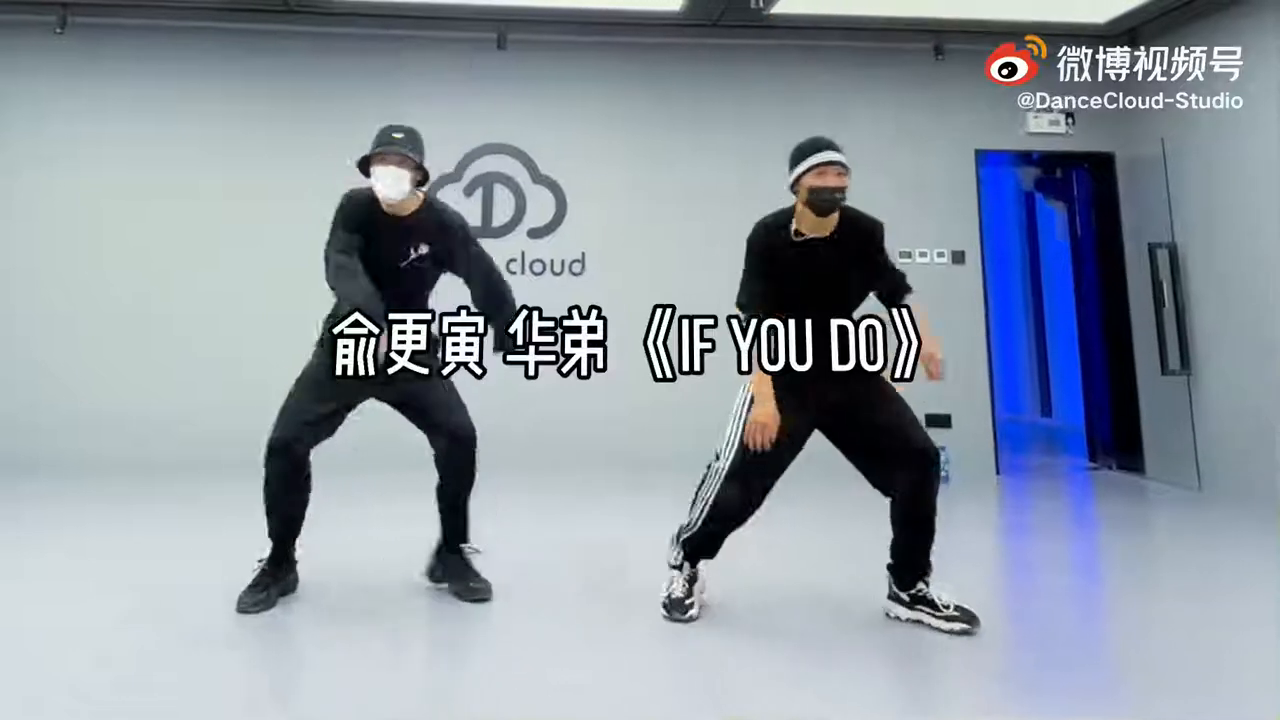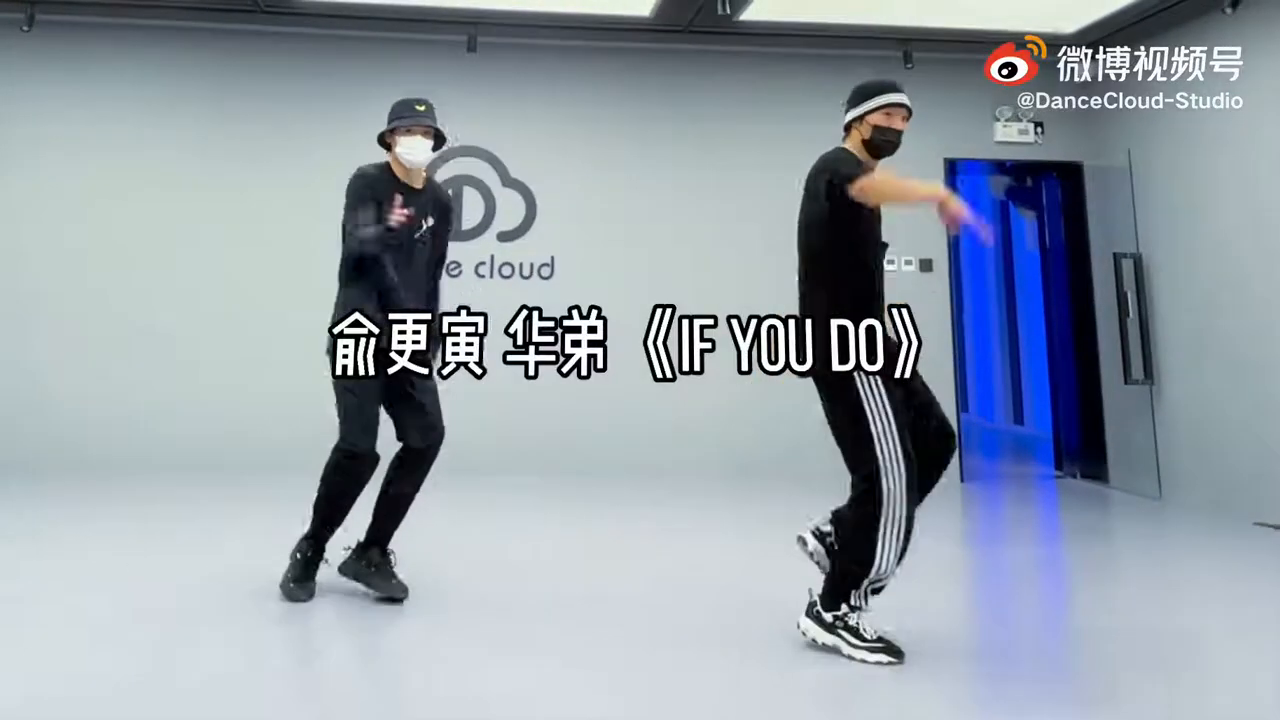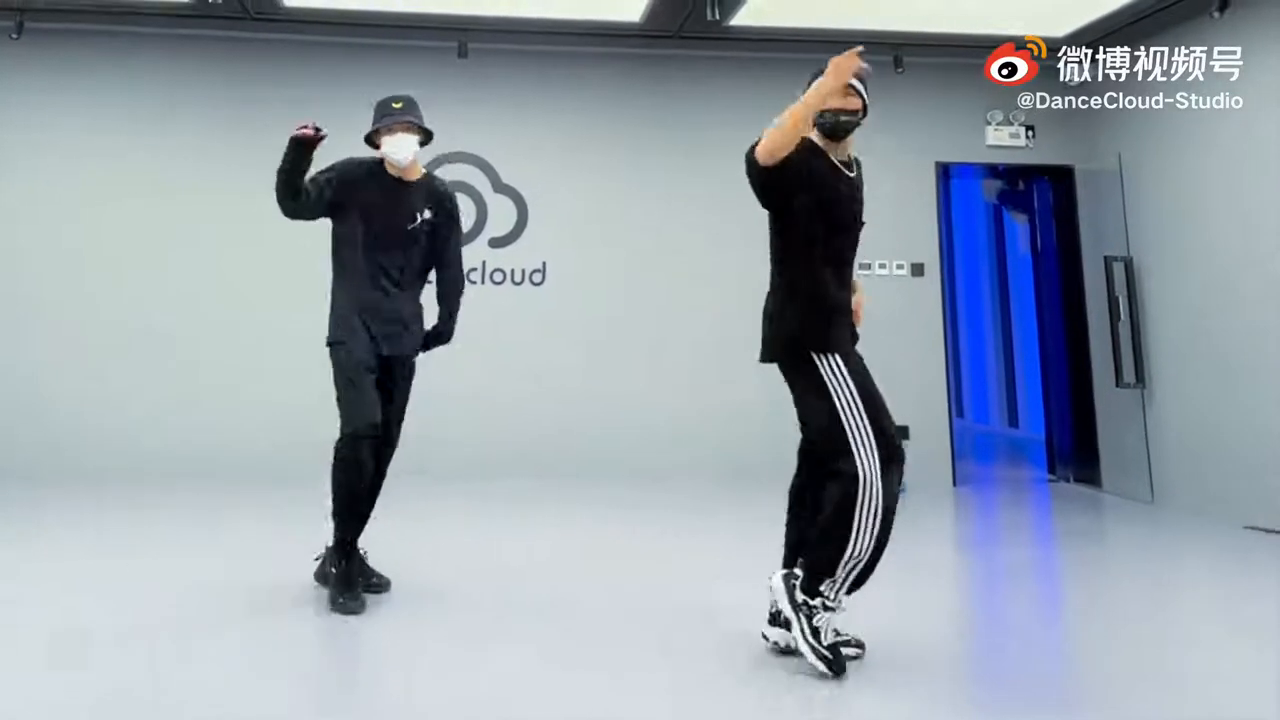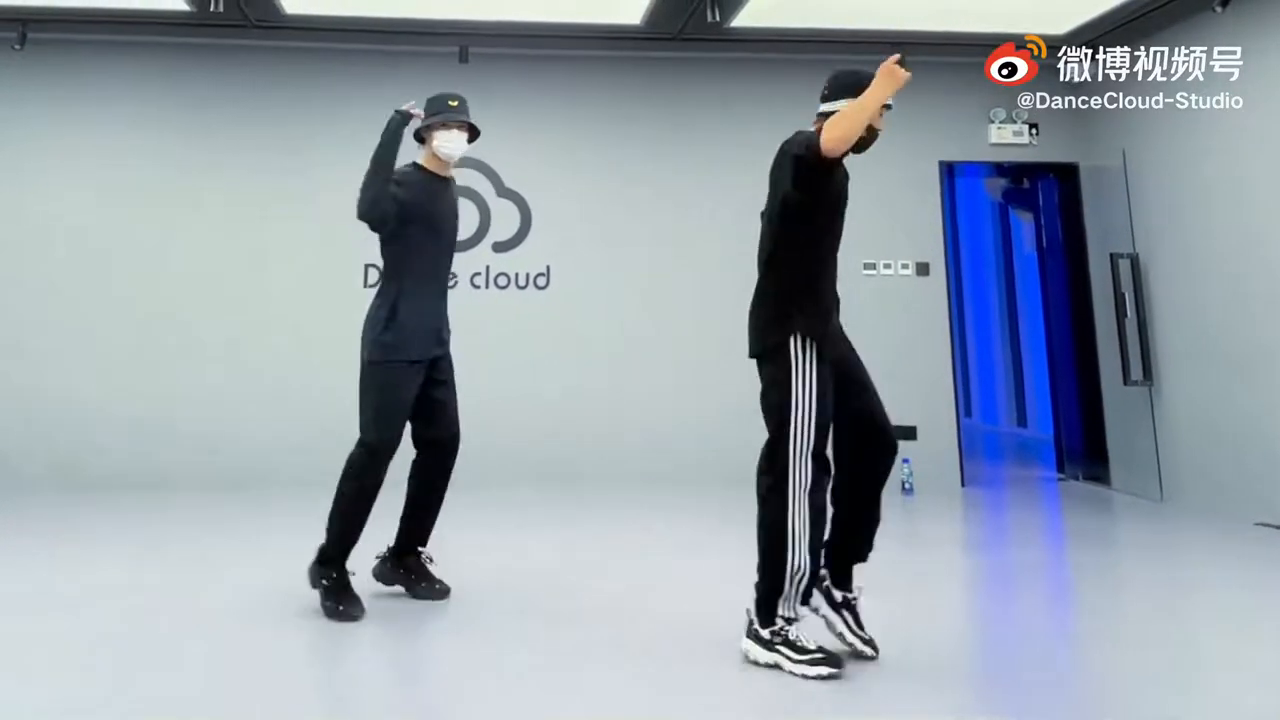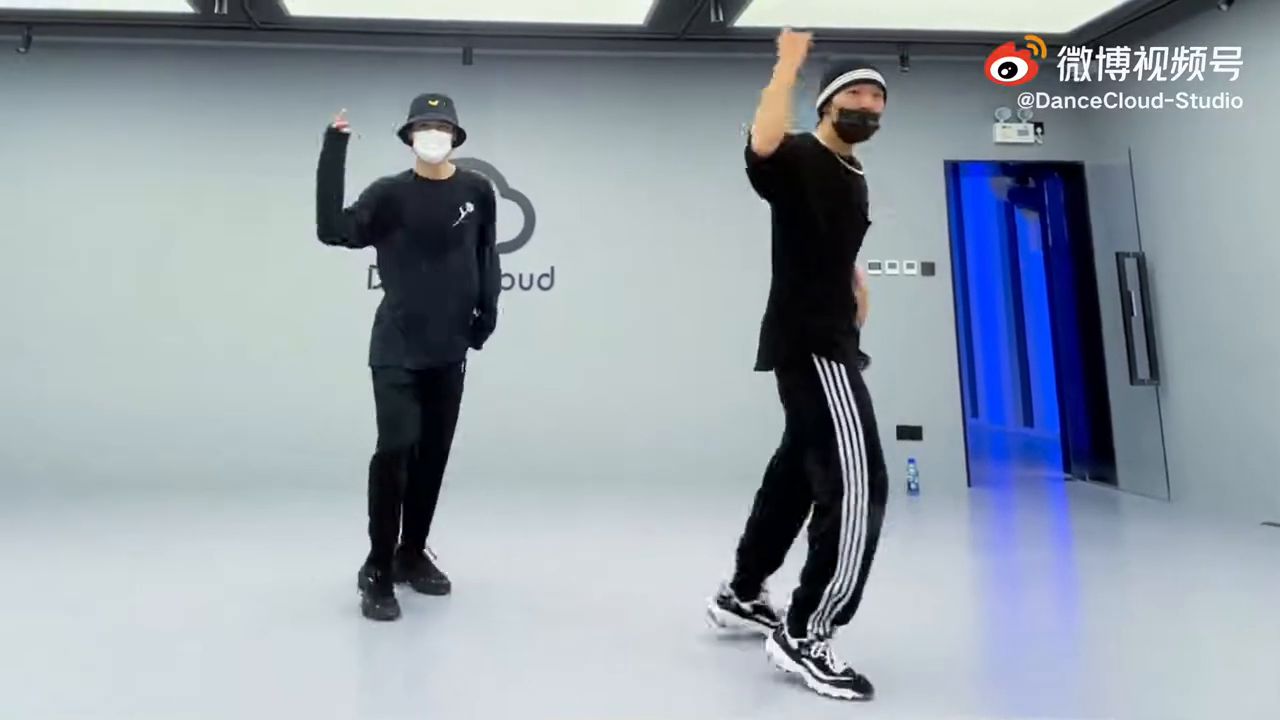
dt=1s
person 1, frame 1
left shoulder: (866, 230)
right shoulder: (767, 236)
left elbow: (889, 285)
right elbow: (757, 319)
left wrist: (925, 340)
right wrist: (764, 398)
left hip: (847, 371)
right hip: (787, 372)
left knee: (915, 462)
right knee: (736, 466)
left ankle: (909, 588)
right ankle: (685, 565)
person 1, frame 2
left shoulder: (858, 176)
right shoulder: (837, 168)
right elbow: (866, 185)
right wrist: (938, 195)
left knee: (934, 442)
right knee: (890, 475)
left ankle: (838, 536)
right ankle: (832, 611)
person 1, frame 3
left shoulder: (850, 174)
right shoulder: (797, 162)
right elbow: (763, 156)
right wrist: (815, 91)
left hip: (828, 334)
right hip: (808, 336)
left knee: (823, 467)
right knee: (873, 462)
left ankle: (792, 609)
right ankle: (810, 592)
person 1, frame 4
left shoulder: (816, 163)
right shoulder: (800, 151)
right elbow: (834, 141)
right wrist: (882, 86)
left hip: (816, 327)
right hip: (791, 329)
left knee: (872, 444)
right knee: (799, 470)
left ankle: (832, 586)
right ankle: (771, 624)
person 1, frame 5
left shoulder: (855, 171)
right shoulder: (797, 158)
right elbow: (761, 144)
right wrist: (787, 66)
left hip: (831, 341)
right hip: (805, 341)
left knee: (798, 468)
right knee: (858, 482)
left ankle: (742, 591)
right ankle: (803, 638)
person 2, frame 1
left shoulder: (444, 224)
right shoulder: (354, 208)
left elbow: (488, 281)
right elbow: (342, 269)
left wrist: (510, 341)
right wrist: (368, 314)
left hip: (410, 356)
right hip: (345, 348)
left knee: (458, 436)
right knee: (286, 444)
left ankle: (452, 554)
right ankle: (280, 564)
person 2, frame 2
left shoulder: (441, 203)
right shoulder: (368, 181)
right elbow: (356, 243)
left wrist: (431, 329)
right wrist: (385, 231)
left knee: (426, 436)
right knee: (358, 448)
left ankle: (371, 551)
right ankle: (310, 550)
person 2, frame 3
left shoulder: (437, 196)
right shoulder: (350, 177)
left elbow: (449, 266)
right elbow: (293, 205)
left wrist: (446, 323)
right wrist: (300, 149)
left hip: (402, 339)
right hip: (352, 333)
left knee: (381, 446)
right knee: (359, 434)
left ankle: (343, 555)
right ankle: (342, 562)
person 2, frame 4
left shoulder: (449, 188)
right shoulder: (405, 182)
right elbow: (371, 211)
right wrist: (393, 129)
left hip: (433, 344)
right hip: (394, 343)
left knee: (442, 446)
right knee: (375, 448)
left ankle: (405, 557)
right ankle: (330, 568)
person 2, frame 5
left shoulder: (477, 191)
right shoulder: (388, 194)
left elbow: (487, 255)
right elbow: (333, 232)
left wrist: (487, 310)
right wrist: (333, 152)
left hip: (449, 350)
right hip: (396, 350)
left knee: (433, 451)
right knee: (396, 449)
left ankle: (413, 550)
right ankle: (379, 571)
